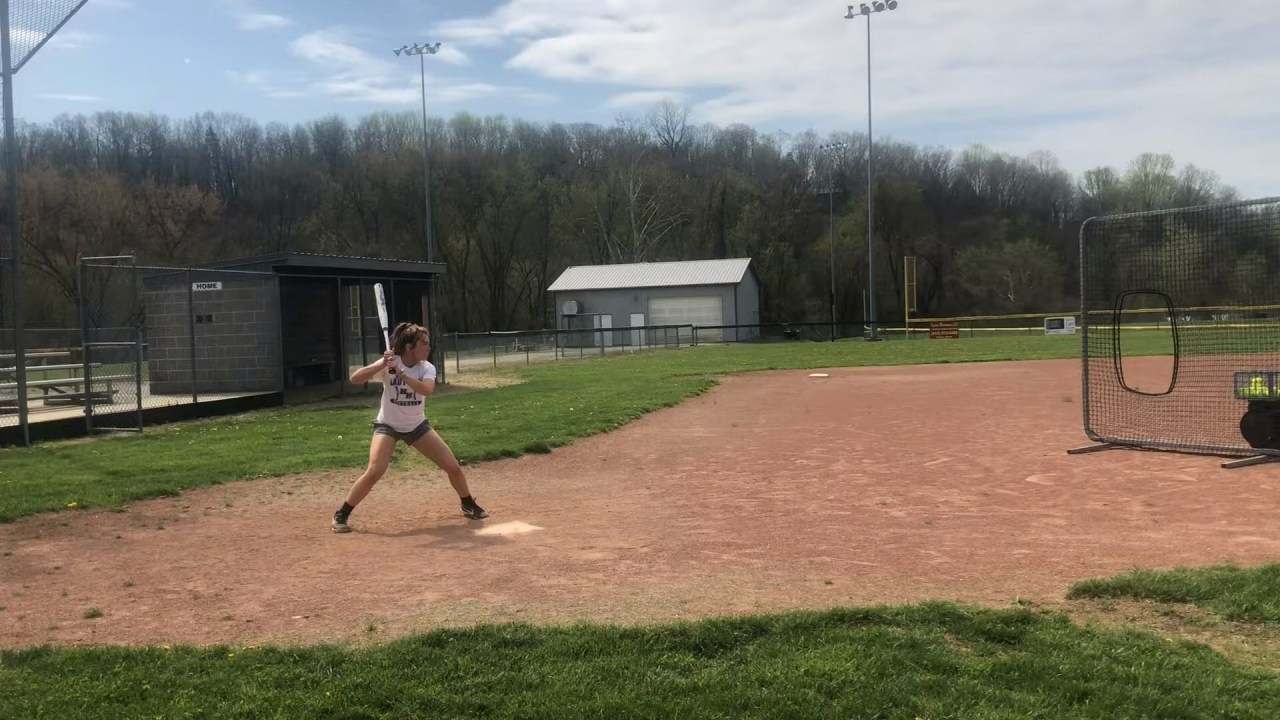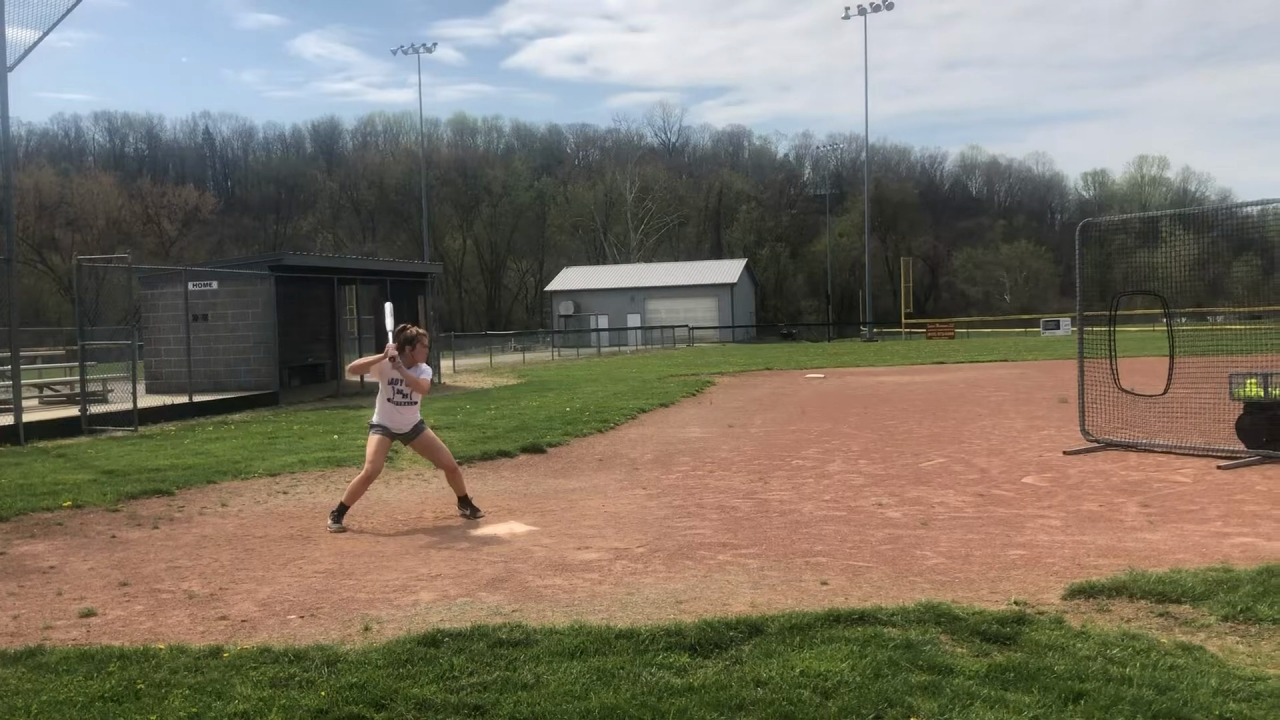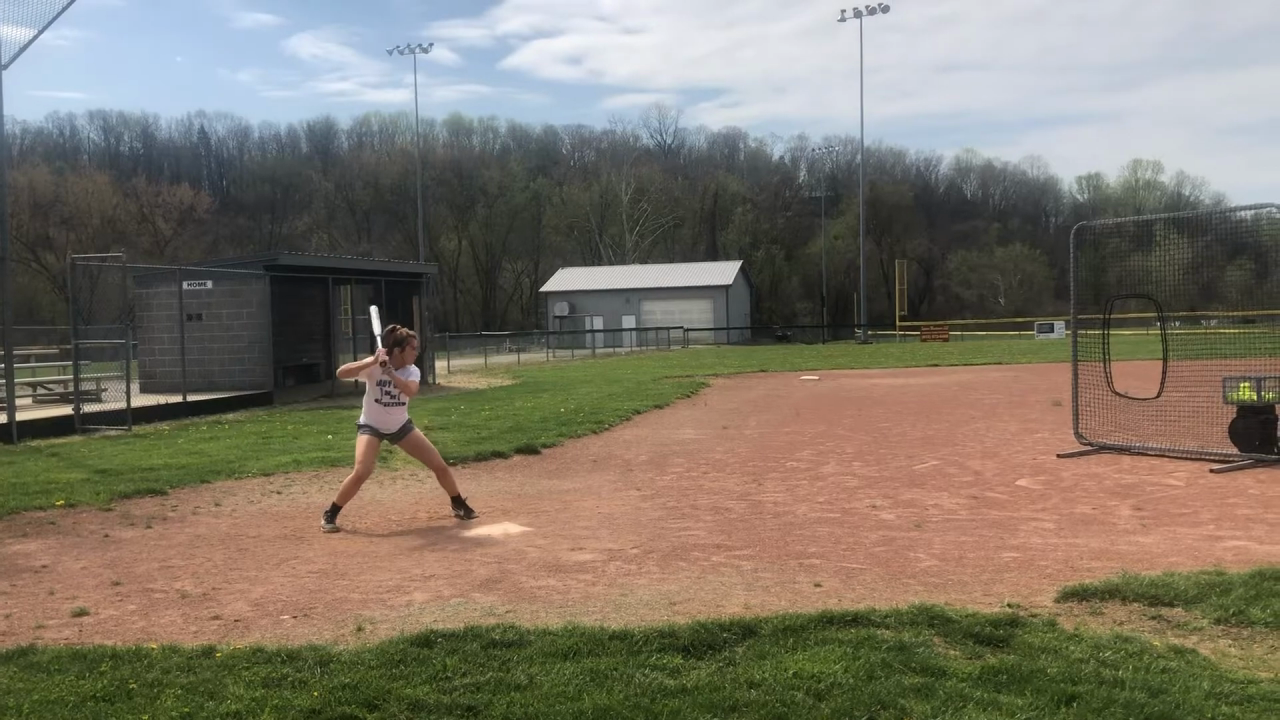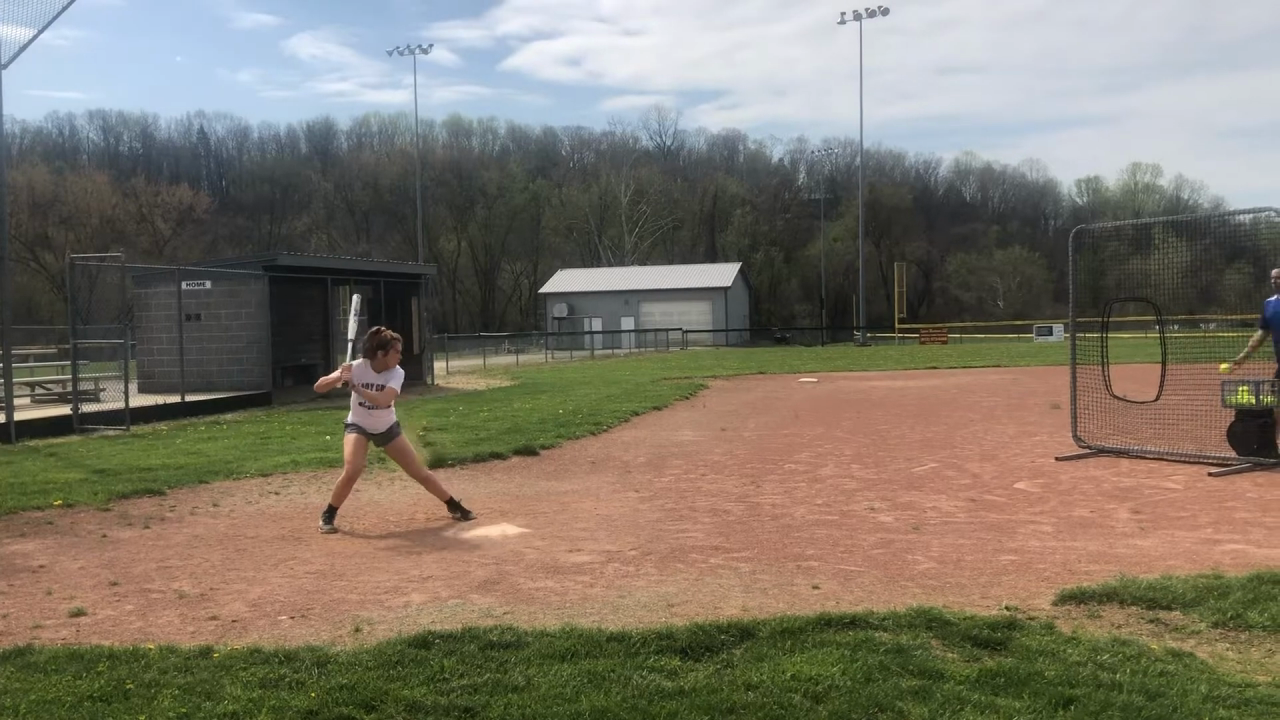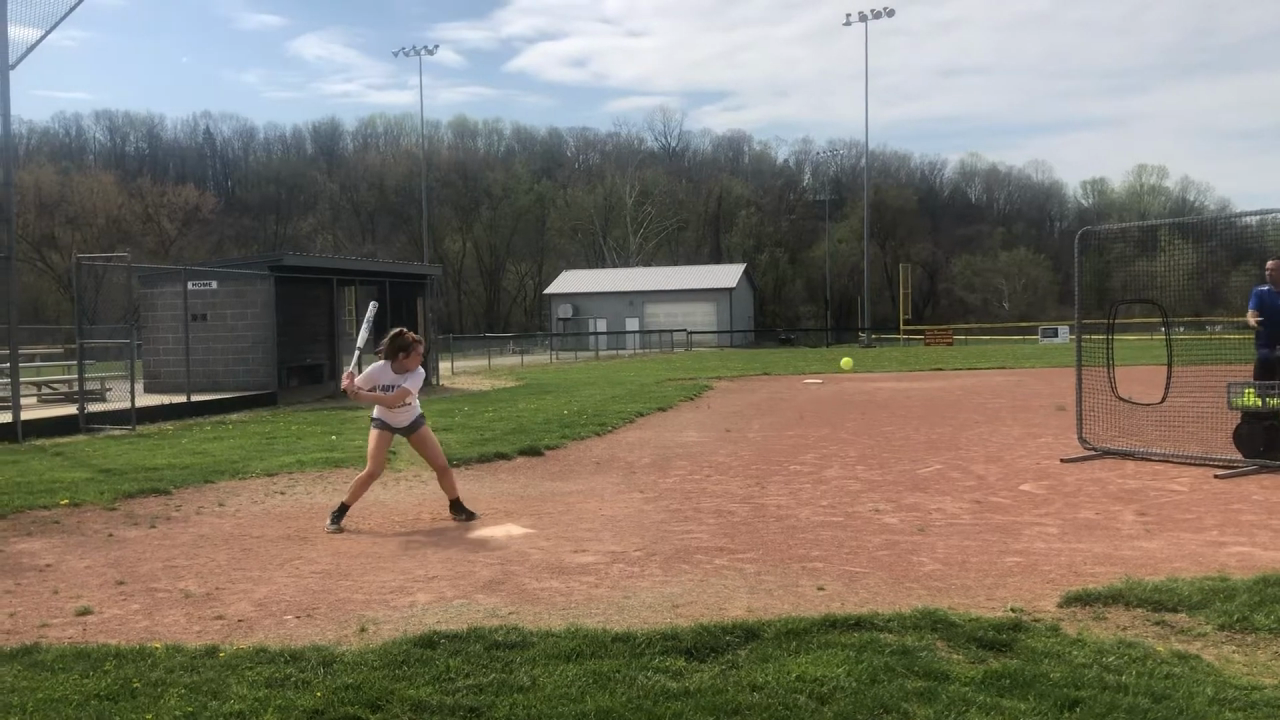
dt=0.3s
person 1, frame 1
left shoulder: (427, 368)
right shoulder: (389, 363)
left elbow: (427, 390)
right elbow: (355, 378)
left wrist: (401, 375)
right wrist: (383, 364)
left hip: (417, 425)
right hip: (388, 425)
left knee: (453, 466)
right knee: (374, 472)
left ankle: (468, 505)
right ankle: (342, 514)
person 1, frame 2
left shoulder: (424, 370)
right shoulder: (385, 364)
left elbow: (423, 388)
right elbow: (351, 369)
left wrist: (399, 368)
right wrist: (382, 356)
left hip: (413, 426)
right hip: (383, 425)
left knee: (450, 465)
right knee: (370, 472)
left ankle: (465, 504)
right ankle: (337, 513)
person 1, frame 3
left shoulder: (412, 371)
right shoulder: (375, 365)
left elbow: (411, 391)
right elbow: (341, 373)
left wrist: (388, 371)
right wrist: (373, 362)
left hip: (401, 425)
right hip: (371, 425)
left knee: (439, 465)
right knee: (361, 472)
left ankle: (459, 504)
right ankle: (331, 513)
person 1, frame 4
left shoulder: (397, 373)
right shoulder: (358, 367)
left elbow: (383, 400)
right elbow: (318, 387)
left wrist: (354, 385)
right wrist: (340, 377)
left hip: (388, 427)
right hip: (358, 426)
left knee: (420, 473)
right knee: (352, 471)
left ankle: (454, 506)
right ankle: (328, 514)
person 1, frame 5
left shoulder: (417, 372)
right shoulder: (378, 369)
left elbow: (393, 399)
right elbow: (353, 389)
left wrist: (358, 394)
right wrist: (348, 386)
left hip: (413, 420)
right hip: (384, 421)
left knee: (442, 465)
right knee: (373, 471)
left ankle: (457, 507)
right ankle: (339, 513)
